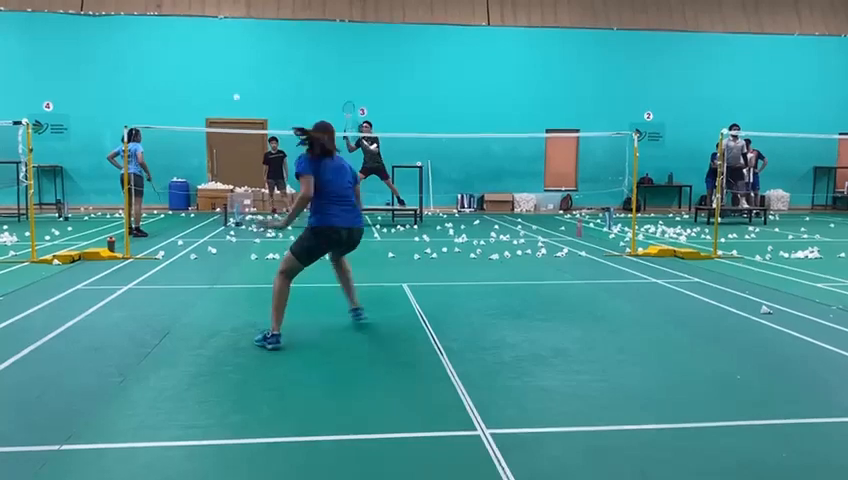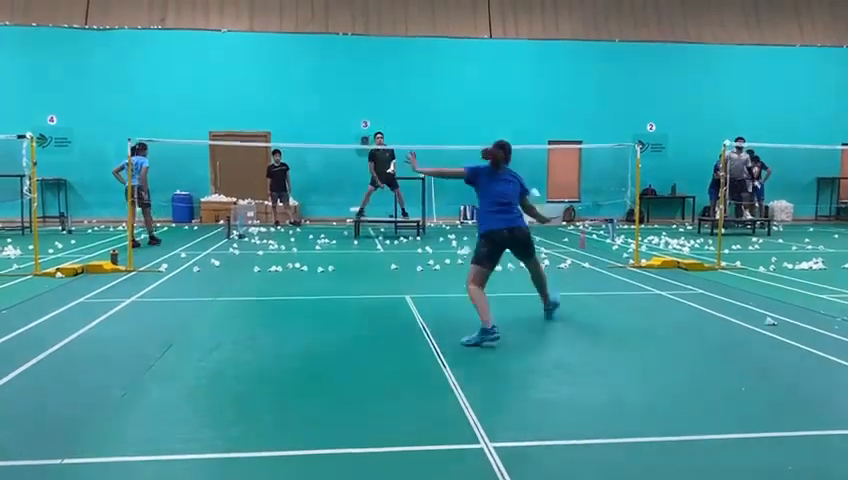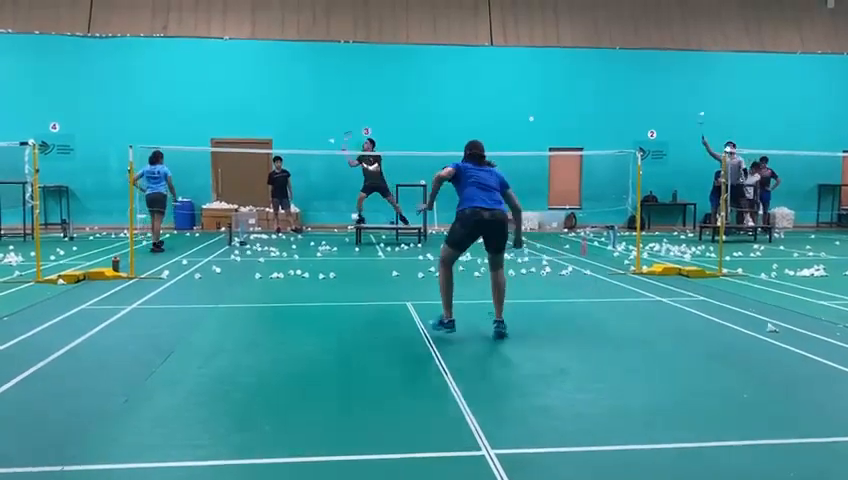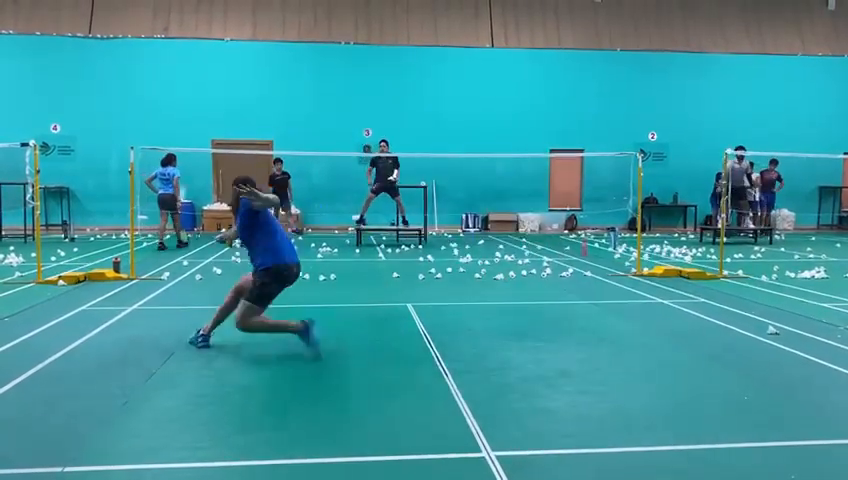
dt=0.7s
person 1, frame 1
left shoulder: (307, 160)
right shoulder: (345, 164)
left elbow: (307, 195)
left wrist: (285, 222)
left hip: (325, 229)
right hip: (355, 229)
left knee: (284, 275)
right knee: (337, 258)
left ankle: (274, 334)
right ankle: (356, 308)
person 1, frame 2
left shoulder: (479, 172)
right shoulder: (516, 177)
left elbow: (449, 173)
right elbow: (529, 209)
left wrist: (419, 169)
right wrist: (544, 218)
left hip: (490, 234)
right hip: (518, 231)
left knee: (474, 285)
right knee: (533, 264)
left ankle: (488, 328)
right ankle: (547, 304)
person 1, frame 3
left shoulder: (459, 167)
right shoulder: (496, 173)
left elbow: (440, 176)
right elbow: (516, 208)
left wrist: (429, 204)
right wrist: (518, 235)
left hip: (470, 215)
right hip: (498, 217)
left knee: (445, 263)
right knee: (497, 268)
left ankle: (447, 318)
right ankle: (499, 322)
person 1, frame 4
left shoulder: (248, 205)
left elbow: (273, 200)
left wrist: (257, 195)
left hip: (276, 269)
right hip: (288, 266)
left knee: (244, 323)
right knee: (240, 290)
left ankle: (302, 327)
right ankle: (208, 331)
